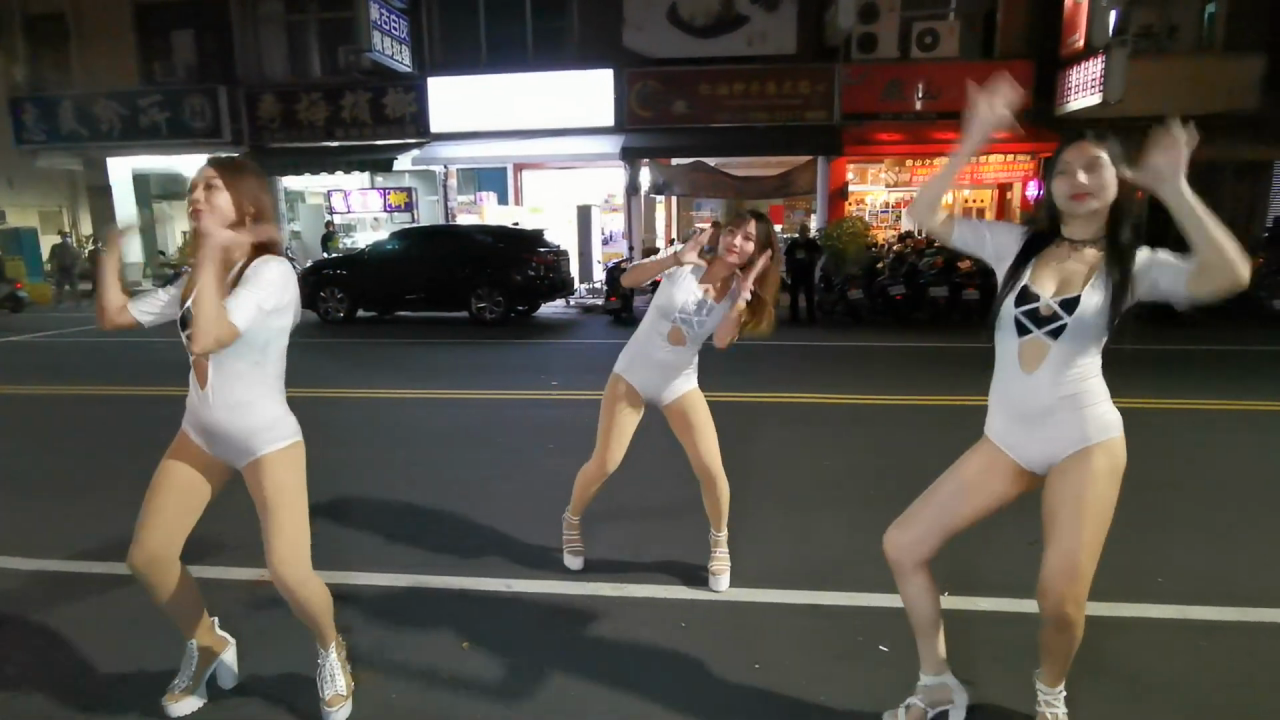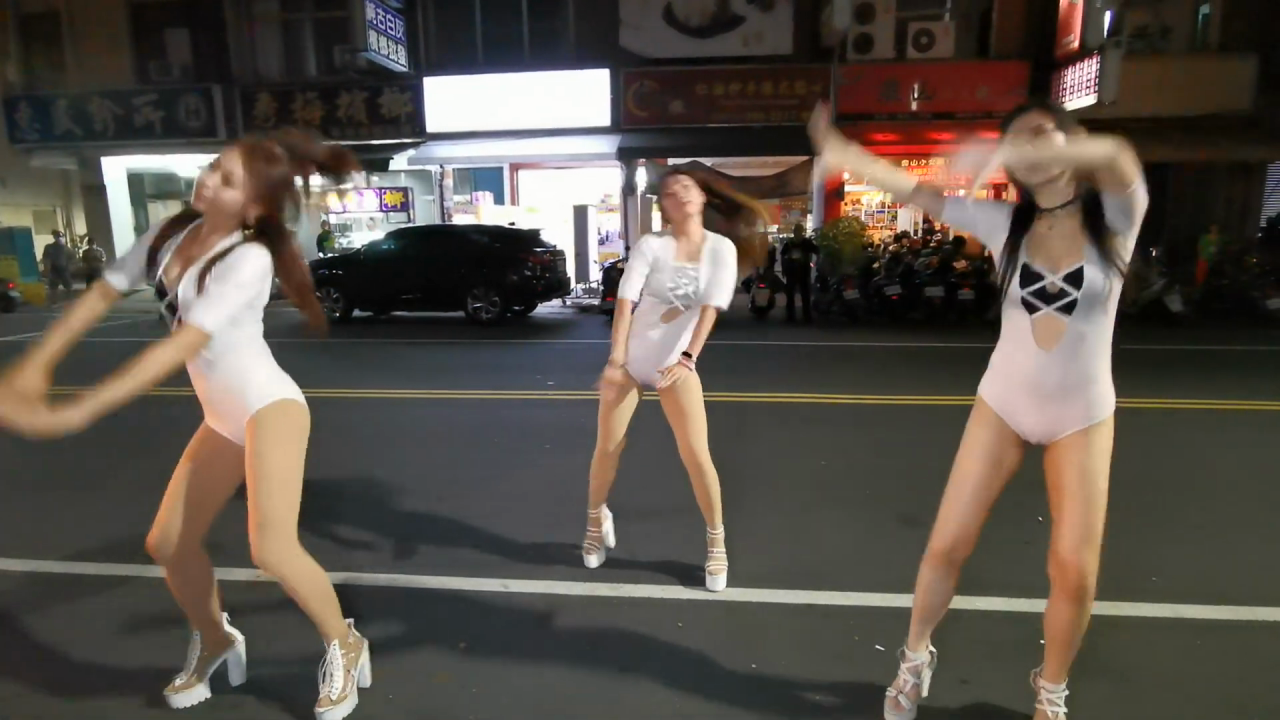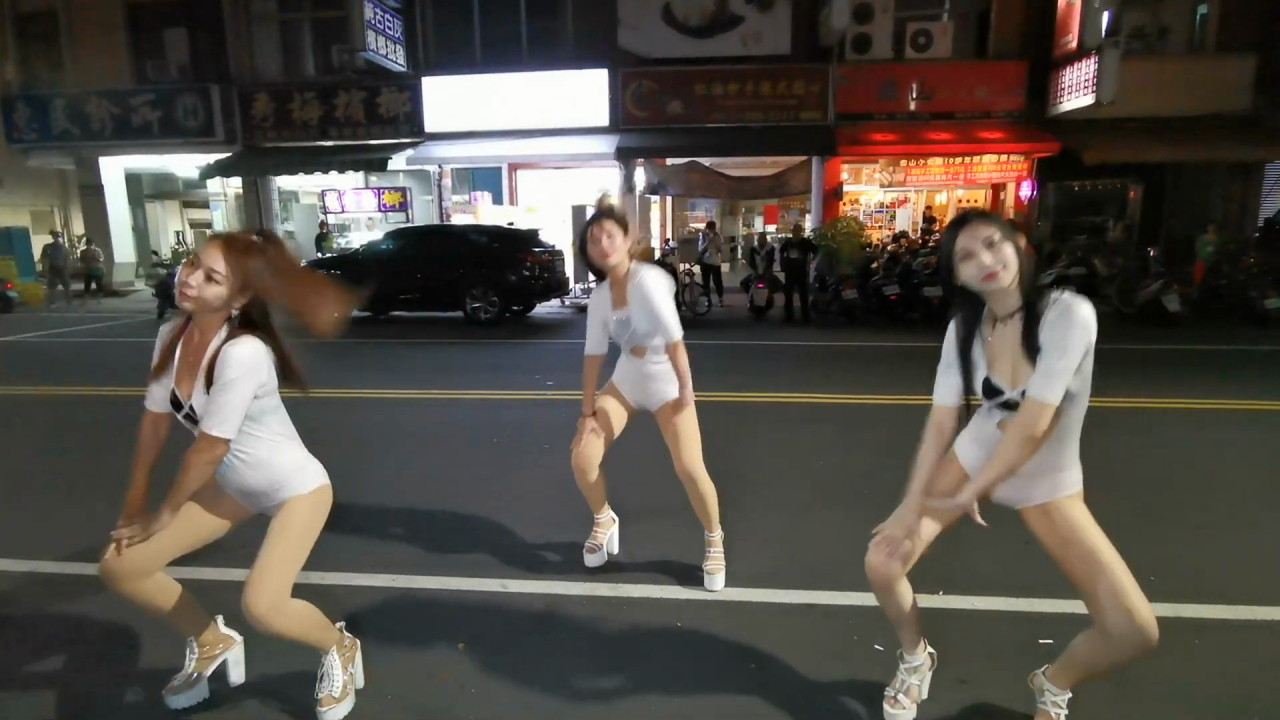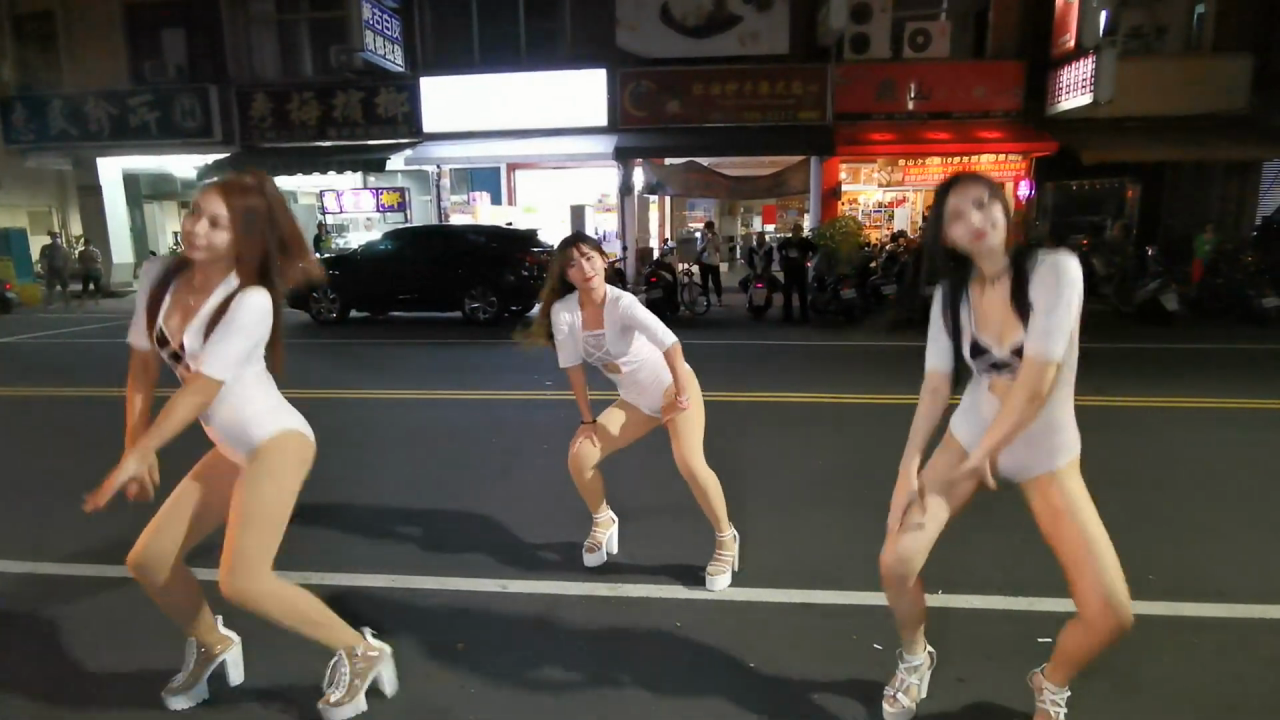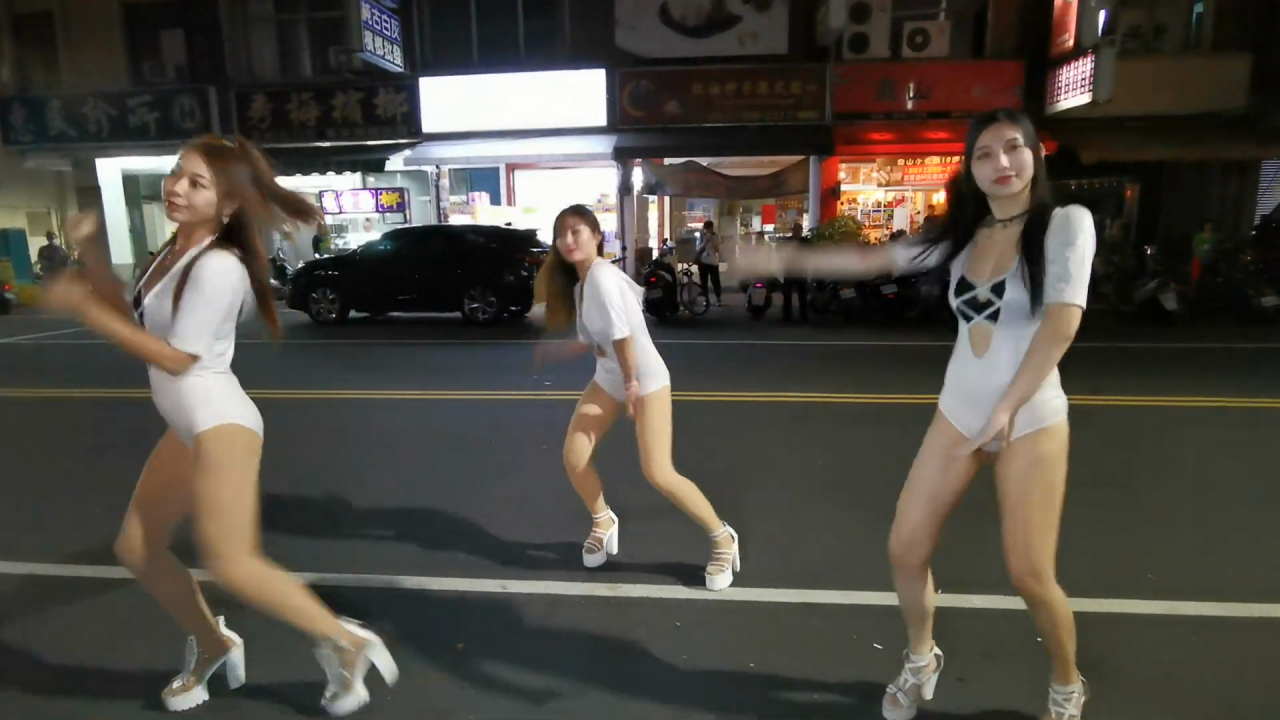
dt=0.3s
person 1, frame 1
left shoulder: (1133, 268)
right shoulder: (1017, 248)
left elbow: (1230, 276)
right elbow: (925, 215)
left wrist: (1172, 187)
right wrist: (974, 138)
left hip: (1085, 443)
right hip: (1005, 442)
left knee: (1060, 601)
right knee: (903, 546)
person 1, frame 2
left shoulder: (1117, 211)
right shoulder: (1006, 221)
left elbow: (1116, 158)
right elbow: (920, 196)
left wrist: (1010, 151)
right wrist: (844, 156)
left hip: (1081, 416)
right hip: (1004, 404)
left knee: (1075, 574)
right knee: (949, 544)
right ankle: (916, 658)
person 1, frame 3
left shoulder: (1068, 313)
right shoulder: (964, 329)
left elbow: (1035, 422)
right elbow: (941, 422)
left wrist: (973, 492)
right wrist: (912, 505)
left hip: (1049, 487)
right hip: (972, 461)
left knee: (1135, 631)
right knee: (882, 560)
right ankle: (915, 659)
person 1, frame 4
left shoulder: (1056, 271)
right shoulder: (951, 297)
left elbow: (1037, 380)
right elbow: (935, 387)
left wrist: (984, 453)
right wrist: (908, 469)
left hip: (1048, 457)
right hip: (970, 436)
left knee: (1110, 611)
right knee: (896, 561)
right ankle: (914, 659)
person 1, frame 5
left shoulder: (1068, 224)
right shoulder: (956, 236)
left elbow: (1060, 326)
right elbow: (869, 258)
left wrist: (1005, 409)
right wrist: (783, 259)
left hip: (1030, 420)
right hip: (959, 411)
left knee: (1030, 575)
right knee: (905, 550)
right ankle: (921, 659)
person 2, frame 1
left shoulder: (272, 273)
right shoulder: (203, 280)
left elbow: (205, 339)
right elbow: (114, 317)
left wrist: (211, 255)
right wrist: (111, 249)
left hip: (270, 443)
right hip: (199, 436)
left knee: (288, 571)
right knee: (147, 557)
left ankle: (331, 653)
right ankle: (207, 645)
person 2, frame 2
left shoulder: (250, 259)
right shoulder: (174, 234)
left elbow: (180, 346)
right elbow: (102, 293)
left wrist: (76, 412)
left hip: (271, 408)
right hip: (224, 422)
left knee: (272, 549)
right knee: (167, 543)
left ankle: (344, 645)
right ankle: (215, 642)
person 2, frame 3
left shoulder: (242, 353)
right shoulder: (171, 336)
left elbow: (210, 447)
right elbow: (154, 423)
left wrist: (161, 515)
right wrist: (133, 505)
left hip: (297, 489)
right hip: (236, 487)
left knee: (261, 604)
right knee: (119, 566)
left ankle: (339, 648)
right ankle: (212, 643)
person 2, frame 4
left shoulder: (249, 302)
right shoulder: (159, 276)
left elbow: (199, 391)
right elbow: (141, 366)
left wrist: (132, 458)
right wrist: (135, 444)
left hip: (278, 441)
right hip: (233, 452)
left knee: (242, 581)
right knee: (147, 562)
left ankle: (358, 652)
right ankle: (212, 644)
person 2, frame 5
left shoulder: (217, 265)
right shoulder: (178, 251)
left elbow: (175, 358)
right elbow: (136, 318)
left wrist: (87, 308)
right wrist: (87, 276)
left hip: (221, 427)
right hip: (185, 428)
left knee: (235, 567)
right knee: (138, 550)
left ankle: (348, 643)
right ankle: (211, 644)
person 3, frame 1
left shoulder: (736, 292)
right shoulder: (686, 261)
left elbow: (724, 339)
right elbow: (630, 278)
left wrist: (743, 295)
right wrist: (676, 260)
left hip: (679, 385)
right hip: (632, 374)
left knee: (711, 468)
right knee: (604, 464)
left ankle: (720, 544)
right ankle: (571, 520)
person 3, frame 2
left shoulder: (722, 249)
right shoulder: (650, 245)
left elbow: (711, 308)
right elbow: (625, 302)
left wrist: (688, 357)
right wrist: (615, 359)
left hip: (677, 363)
right hip: (630, 358)
left knee: (697, 456)
right knee: (608, 448)
left ankle: (715, 541)
right ankle: (597, 519)
person 3, frame 3
left shoulder: (645, 280)
right shoulder: (600, 295)
left elbow: (674, 338)
right elbow: (593, 355)
left wrist: (684, 389)
right wrist: (588, 409)
left hip: (669, 386)
right hip: (624, 384)
left knee: (689, 469)
right knee: (582, 456)
left ankle: (714, 543)
right ankle: (603, 522)
person 3, frame 4
left shoulder: (622, 303)
right shoulder: (562, 311)
left elbow: (669, 342)
right elbow: (574, 367)
left wrist: (680, 392)
right wrist: (588, 419)
left hip: (673, 385)
right hip: (635, 399)
left knee: (691, 464)
right knee: (579, 457)
left ankle: (725, 541)
right ankle: (604, 522)
person 3, frame 5
left shoulder: (602, 274)
right shoulder: (576, 285)
left elbow: (621, 334)
left wrist: (631, 384)
right wrist: (558, 349)
left hip: (647, 381)
right hip: (607, 379)
left knee: (657, 473)
right knee: (574, 459)
left ankle: (722, 537)
right ankle: (603, 522)
